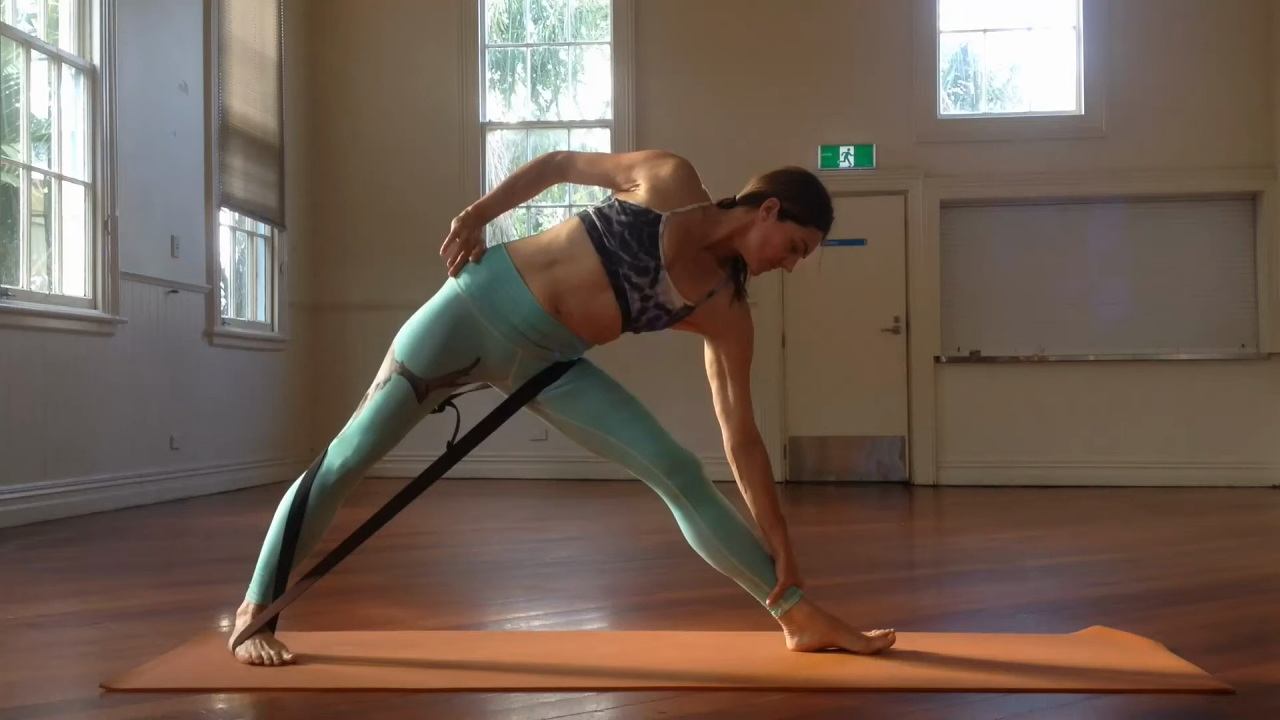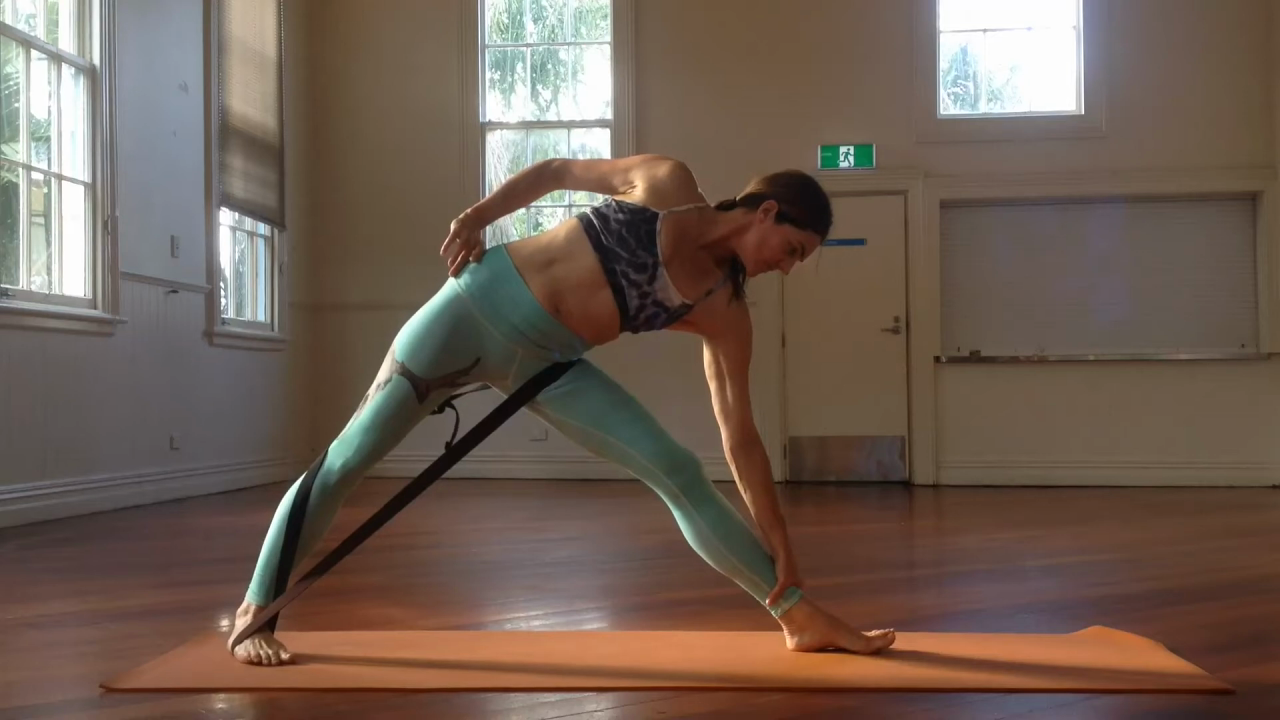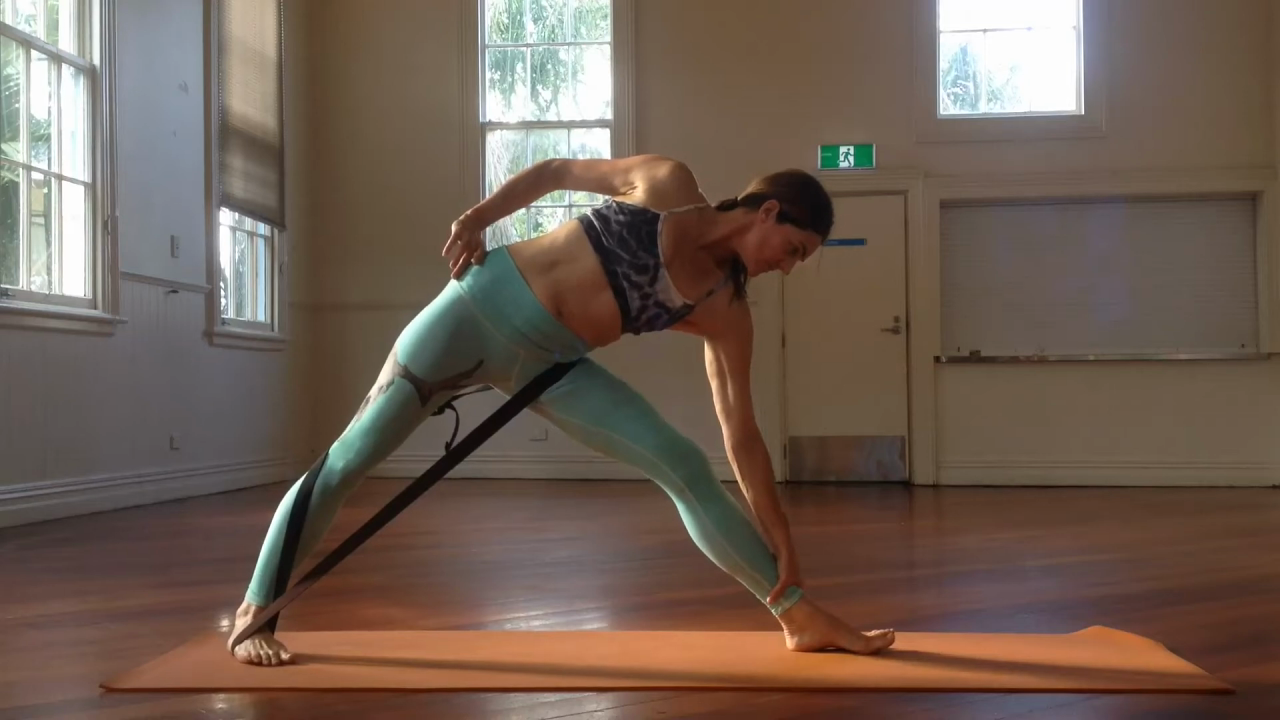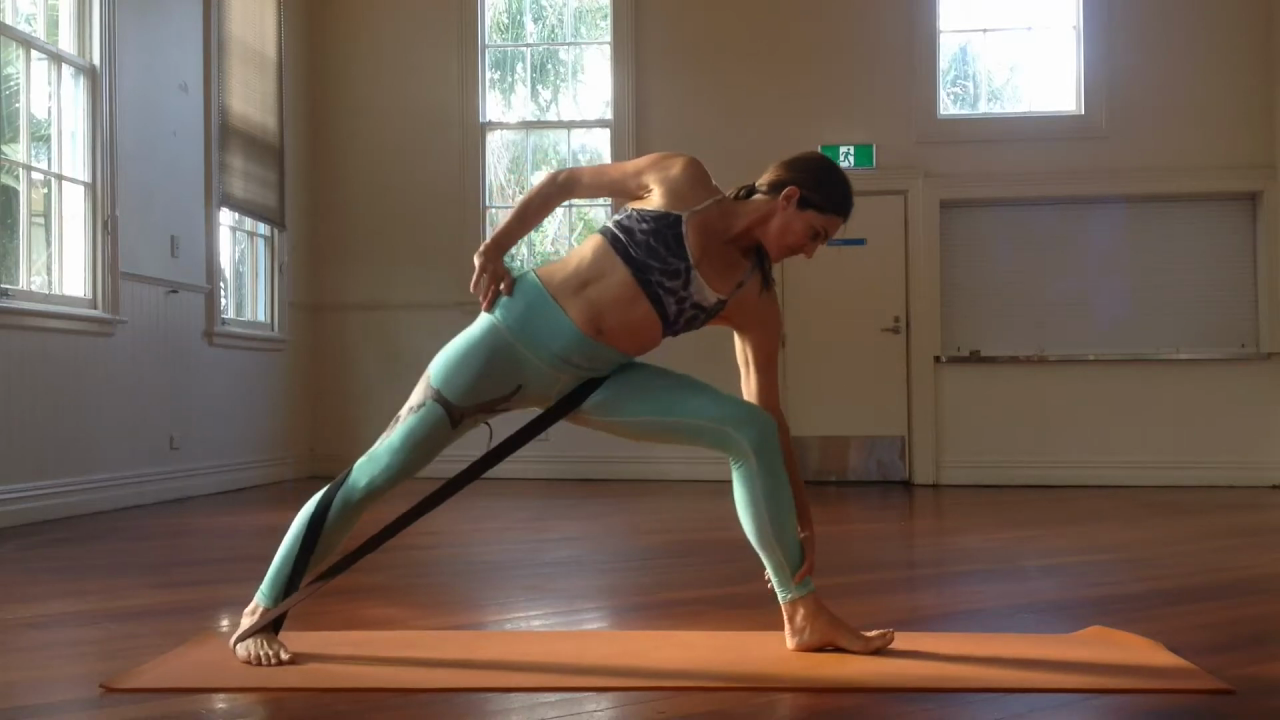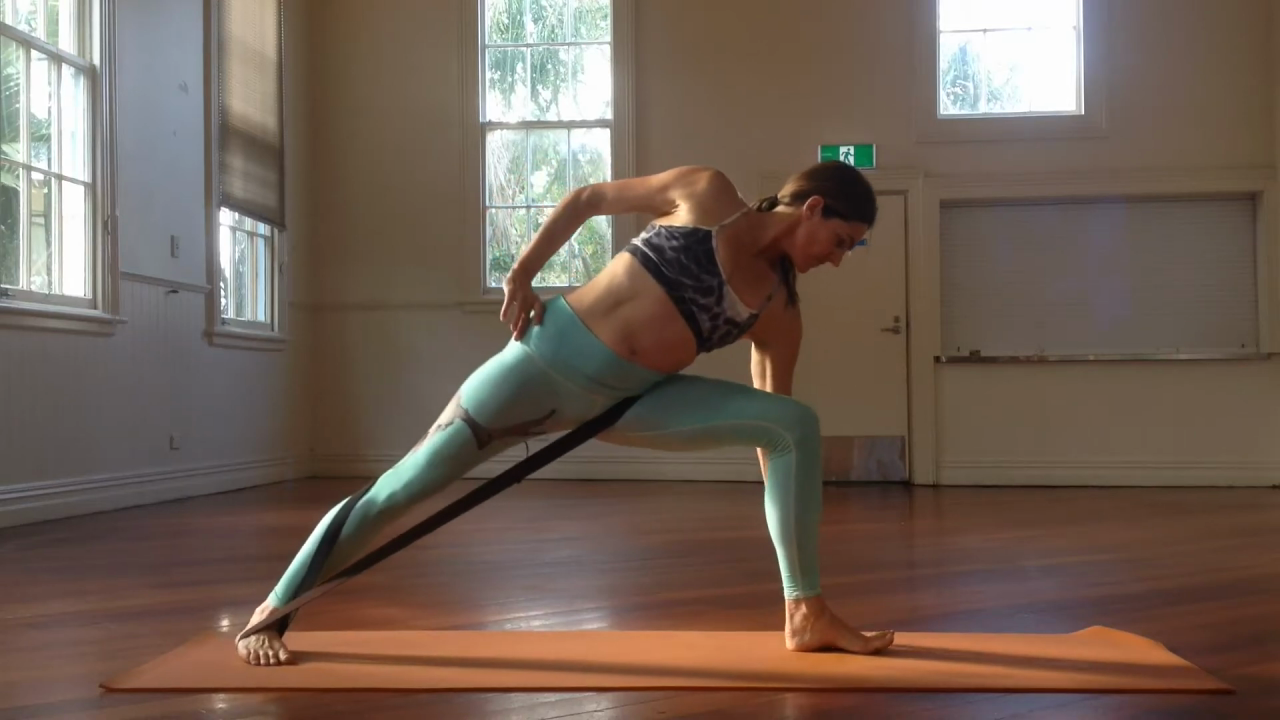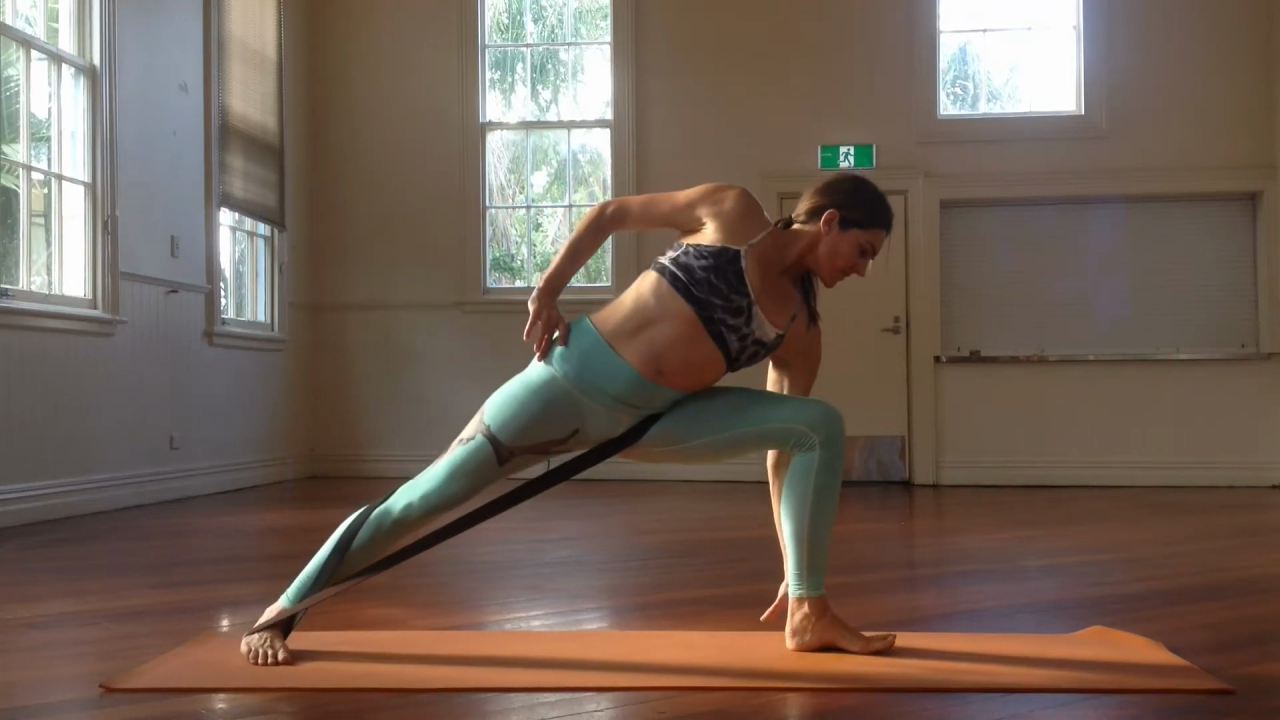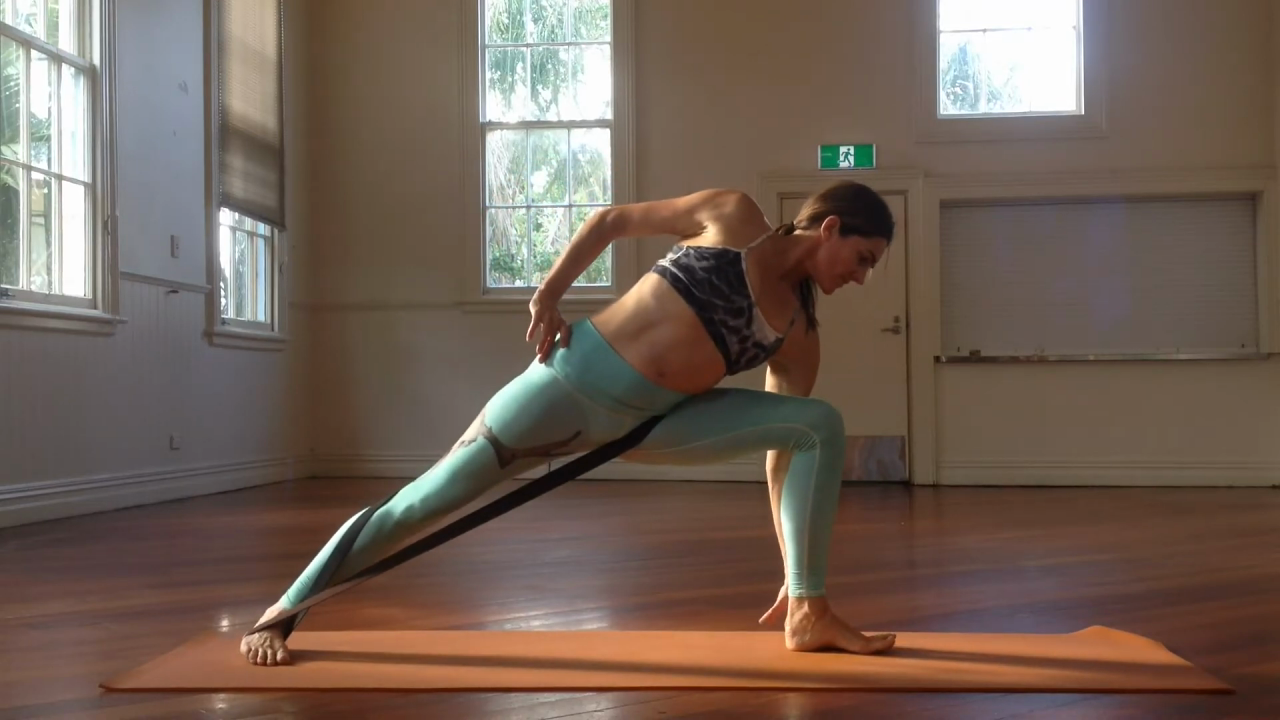
dt=0.5s
person 1, frame 1
left shoulder: (726, 311)
right shoulder: (669, 180)
left elbow: (741, 436)
right elbow: (557, 164)
left wrist: (780, 544)
right wrist: (476, 214)
left hip: (546, 361)
right hip: (477, 305)
left knee: (678, 472)
right knee: (347, 458)
left ankle: (798, 617)
right ankle: (253, 611)
person 1, frame 2
left shoulder: (724, 311)
right shoulder: (668, 184)
left elbow: (740, 437)
right elbow: (556, 171)
left wrist: (780, 544)
right wrist: (475, 218)
left hip: (544, 361)
right hip: (477, 306)
left knee: (678, 471)
right knee: (348, 460)
left ankle: (798, 616)
right ankle: (255, 611)
person 1, frame 3
left shoulder: (726, 311)
right shoulder: (667, 183)
left elbow: (741, 438)
right elbow: (555, 170)
left wrist: (782, 540)
right wrist: (476, 218)
left hip: (548, 362)
right hip: (478, 307)
left knee: (684, 466)
right knee: (348, 461)
left ankle: (797, 615)
right ankle: (254, 611)
person 1, frame 4
left shoulder: (755, 301)
right shoulder: (682, 180)
left elbow: (769, 415)
right elbow: (564, 181)
left wrist: (800, 516)
right wrist: (495, 247)
left hip: (586, 379)
right hip: (513, 332)
left knee: (752, 432)
right knee: (371, 477)
left ankle: (803, 613)
right ankle: (260, 613)
person 1, frame 5
left shoulder: (779, 313)
right shoulder: (707, 193)
left elbow: (769, 429)
right elbow: (587, 197)
left wrist: (794, 542)
right wrist: (522, 273)
left hip: (622, 401)
right hip: (547, 356)
left knee: (797, 423)
right knee: (398, 491)
left ankle: (806, 614)
right ankle: (272, 611)
person 1, frame 6
left shoulder: (800, 332)
right shoulder: (732, 212)
left elbow: (784, 444)
right elbow: (610, 213)
left wrist: (794, 565)
right wrist: (546, 292)
left hip: (647, 419)
right hip: (572, 376)
left knee: (821, 426)
right knee: (419, 502)
left ankle: (809, 614)
right ankle: (281, 612)
person 1, frame 7
left shoulder: (798, 338)
right shoulder: (732, 215)
left elbow: (783, 452)
right elbow: (612, 219)
left wrist: (792, 569)
right wrist: (548, 293)
left hip: (647, 422)
right hip: (572, 377)
left knee: (820, 425)
right knee: (422, 503)
left ankle: (808, 612)
right ankle: (282, 611)
